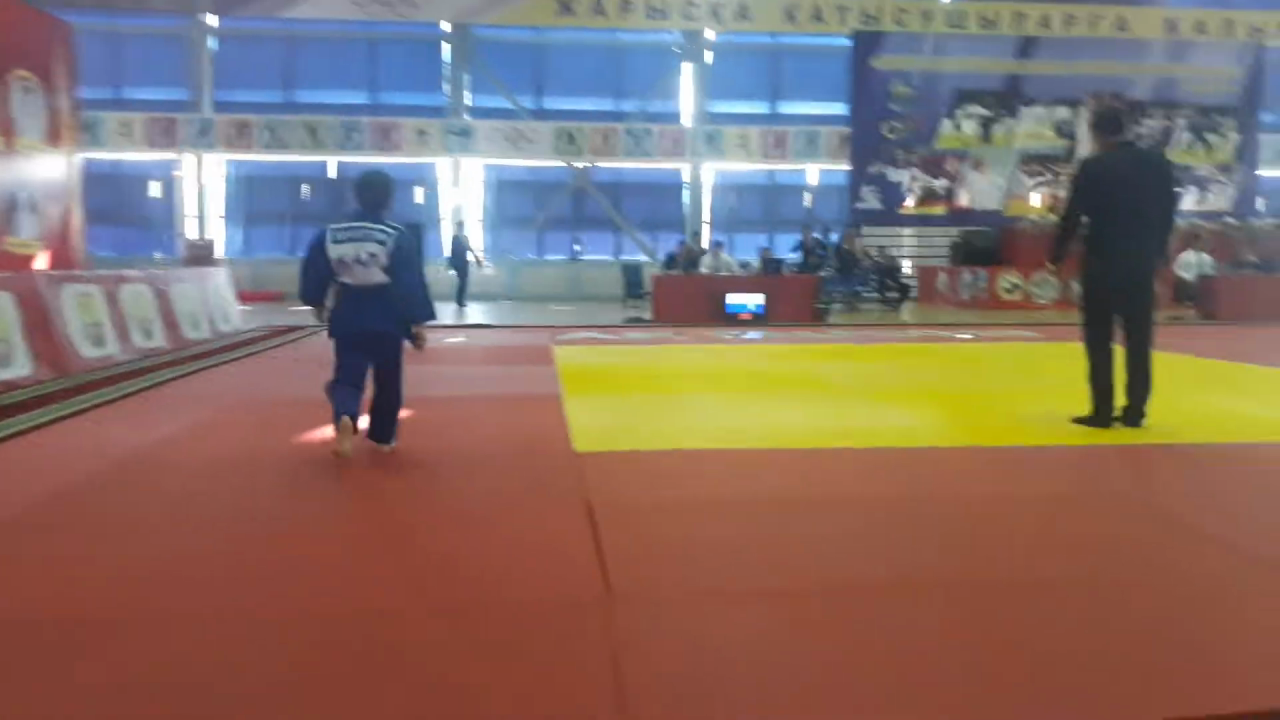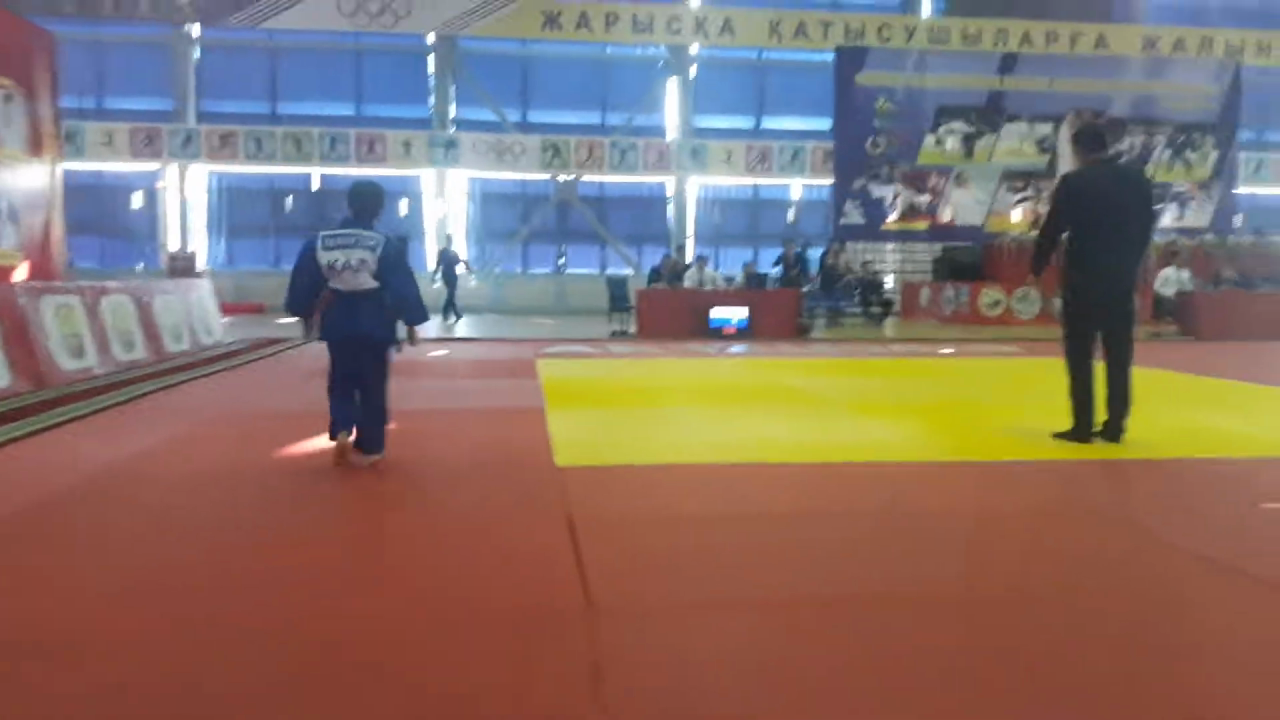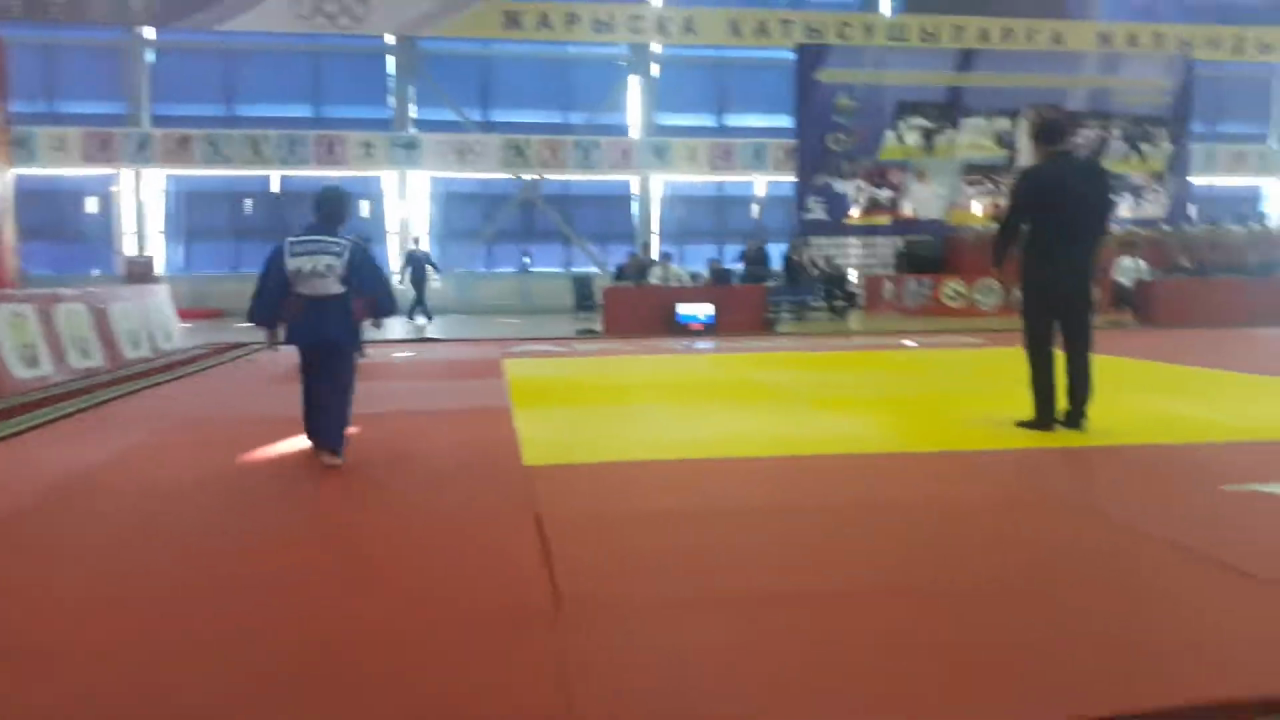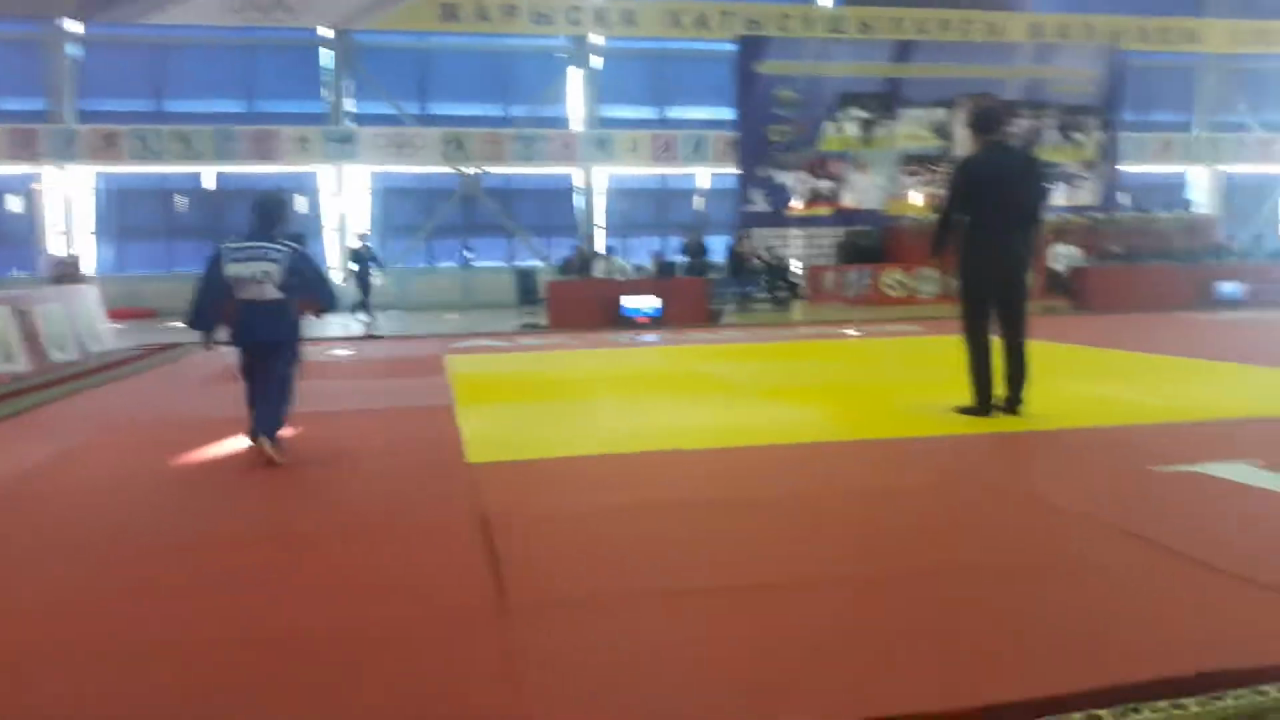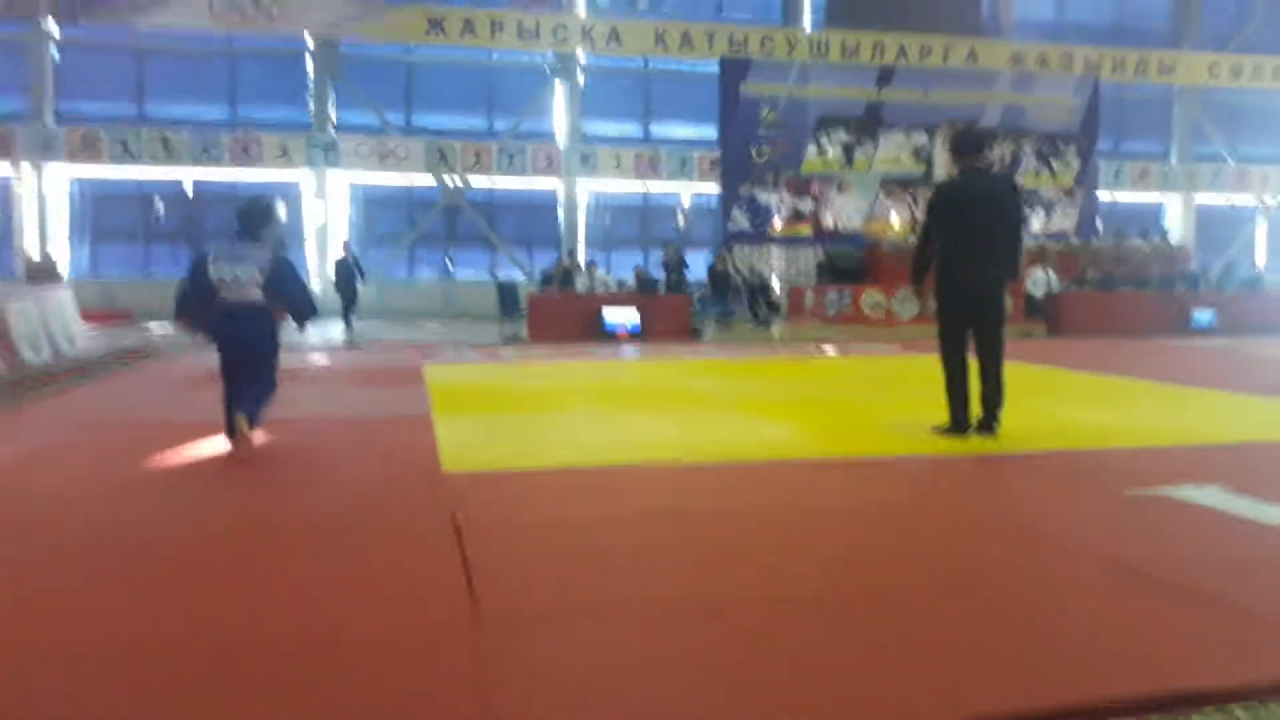
dt=0.1s
person 1, frame 1
left shoulder: (1093, 167)
right shoulder: (1157, 163)
left elbow: (1072, 215)
right elbow: (1167, 213)
left wrist: (1056, 257)
right wrist: (1155, 253)
left hip: (1102, 262)
right hip: (1141, 262)
left knee: (1099, 338)
right knee: (1138, 338)
left ankle: (1102, 411)
right ankle: (1135, 409)
person 1, frame 2
left shoulder: (1073, 182)
right shoulder: (1137, 180)
left elbow: (1052, 229)
right elbow: (1145, 228)
left wrist: (1036, 268)
left hip: (1083, 277)
right hip: (1121, 277)
left knee: (1080, 354)
right knee: (1118, 354)
left ankle: (1082, 426)
right ankle: (1115, 424)
person 1, frame 3
left shoulder: (1033, 177)
right shoulder: (1093, 173)
left elbow: (1013, 221)
right elbow: (1101, 220)
left wrist: (998, 257)
left hip: (1042, 268)
right hip: (1078, 269)
left knee: (1039, 343)
right knee: (1077, 343)
left ankle: (1045, 414)
right ankle: (1076, 413)
person 1, frame 4
left shoulder: (970, 166)
right shoulder: (1028, 163)
left elbow: (952, 211)
right elbow: (1034, 210)
left wrist: (938, 248)
left hip: (978, 257)
right hip: (1014, 256)
left knee: (977, 330)
right knee: (1014, 329)
left ankle: (983, 400)
right ankle: (1014, 397)
person 1, frame 5
left shoulder: (947, 191)
right shoulder: (1007, 187)
left elbow: (929, 238)
right elbow: (1014, 235)
left wrist: (917, 277)
right wrist: (1009, 272)
left hip: (954, 281)
right hip: (991, 280)
left knee: (954, 351)
right knee: (990, 352)
left ankle: (960, 420)
right ankle: (989, 419)
person 2, frame 1
left shoulder: (329, 235)
right shoulder: (397, 238)
left elbow: (313, 275)
right elbow: (412, 285)
left wrist: (319, 302)
right wrist: (418, 323)
left hip: (348, 317)
right hip: (386, 319)
left knee: (347, 377)
right knee: (388, 378)
left ankle: (345, 420)
right ankle: (383, 436)
person 2, frame 2
left shoulder: (319, 243)
right shoulder: (386, 246)
left elbow: (302, 284)
right elbow: (404, 289)
left wrist: (306, 315)
right wrist: (410, 323)
left hip: (338, 322)
right hip: (374, 325)
left knee: (341, 382)
right knee: (372, 387)
left ankle: (342, 435)
right ankle: (369, 448)
person 2, frame 3
left shoulder: (287, 248)
right shoulder: (353, 249)
left elbow: (270, 289)
right elbow: (377, 288)
left wrist: (270, 324)
right wrist: (376, 312)
left hip: (305, 326)
right hip: (340, 328)
left knee: (313, 383)
right knee: (337, 387)
left ankle: (318, 437)
right ankle: (330, 448)
person 2, frame 4
left shoulder: (227, 253)
right shoulder: (291, 254)
left elbow: (210, 293)
right elbow: (318, 286)
left wrist: (207, 328)
right wrist: (318, 305)
left hip: (247, 327)
right hip: (279, 329)
left knee: (255, 382)
right knee: (277, 384)
left ankle: (261, 431)
right ankle: (266, 433)
person 2, frame 5
left shoulder: (213, 254)
right shoulder: (273, 260)
left elbow: (191, 291)
right elbow: (295, 293)
left wrist: (196, 320)
right wrist: (301, 316)
left hip: (227, 329)
right hip: (259, 330)
left knee: (233, 381)
right knee: (261, 382)
left ankle: (236, 433)
right ankle: (244, 417)
